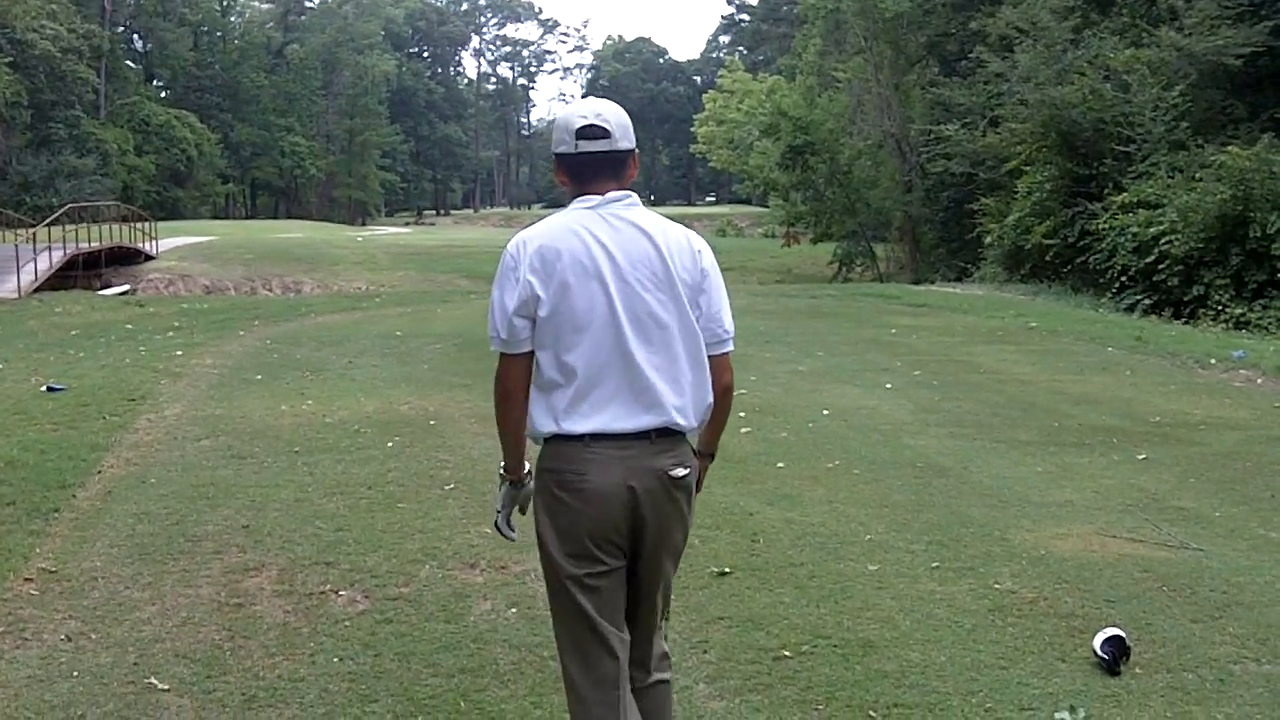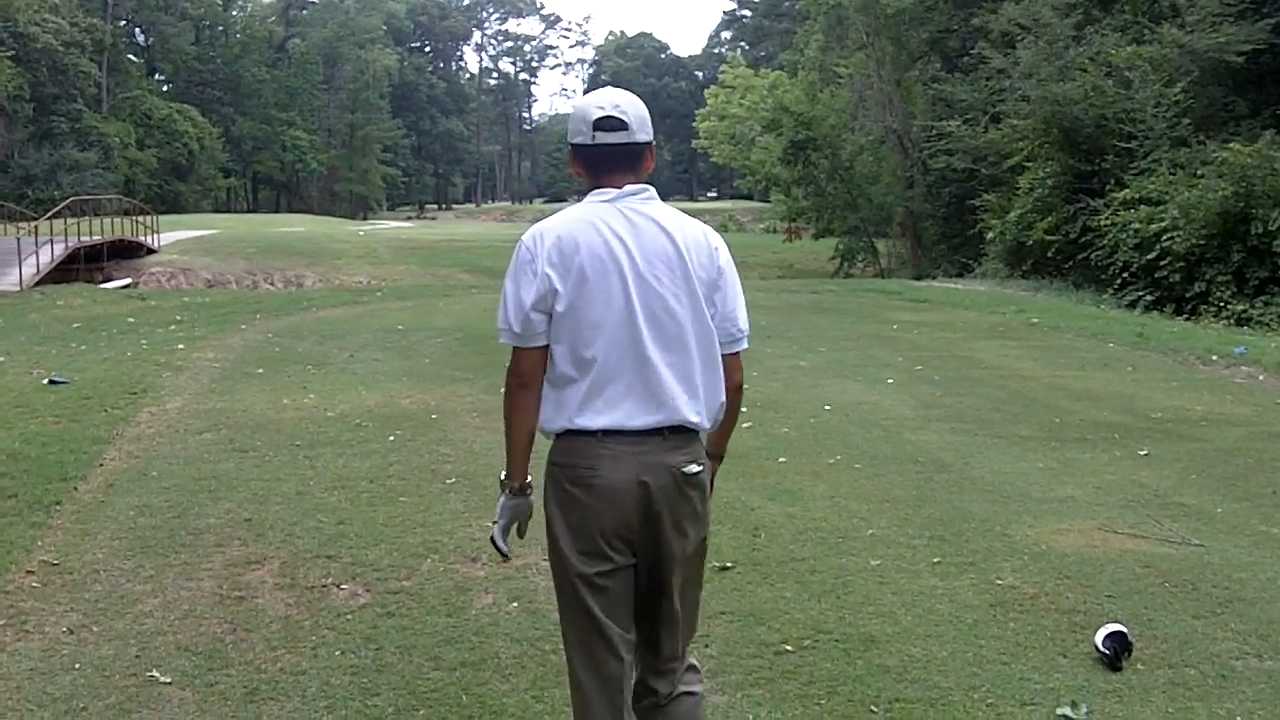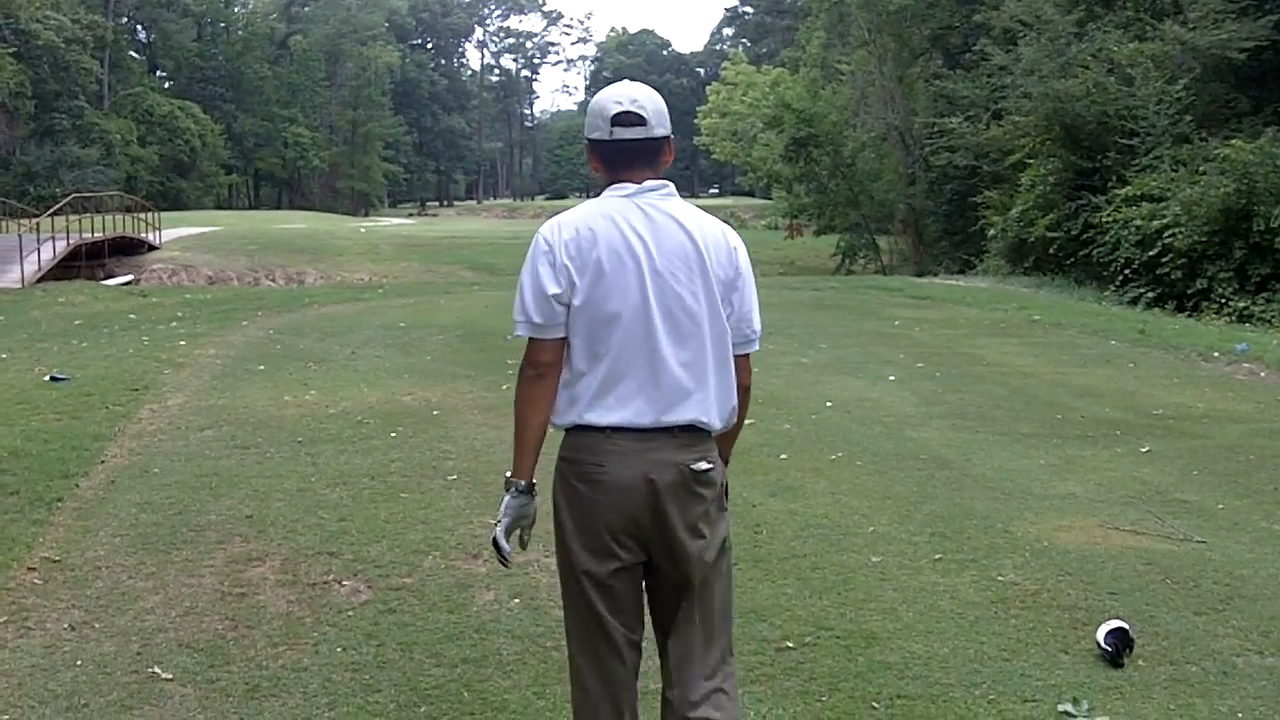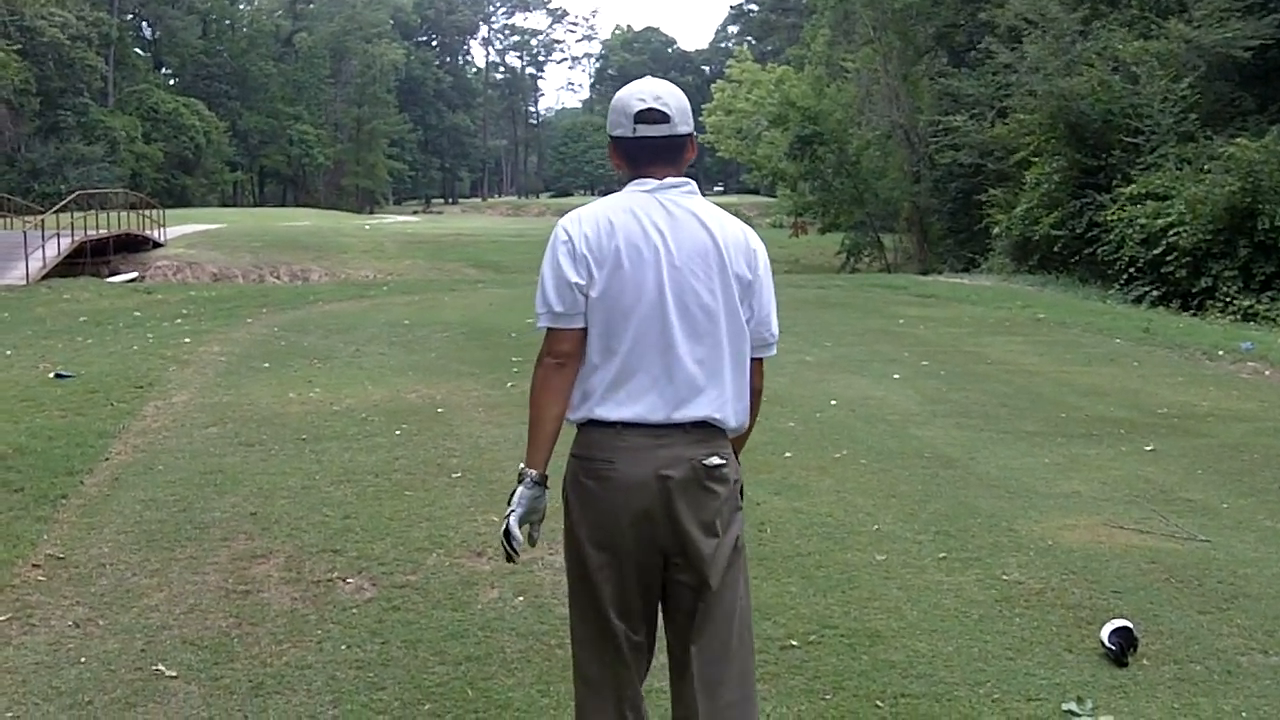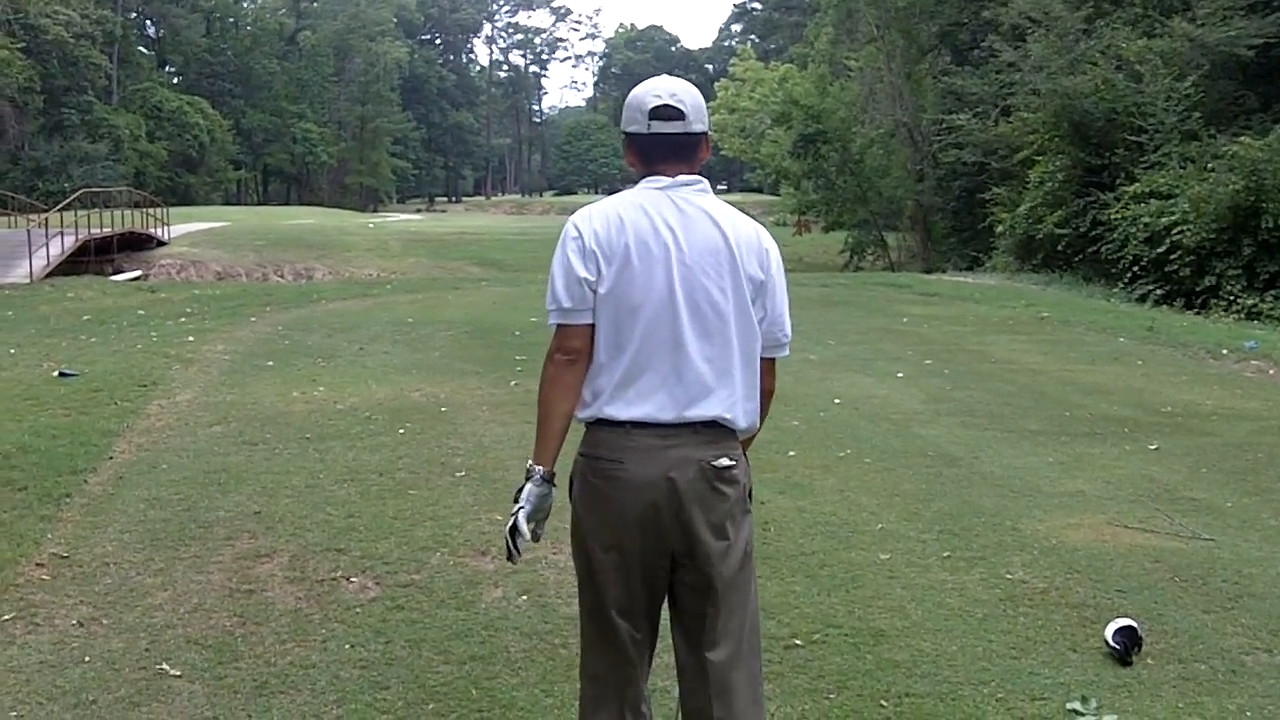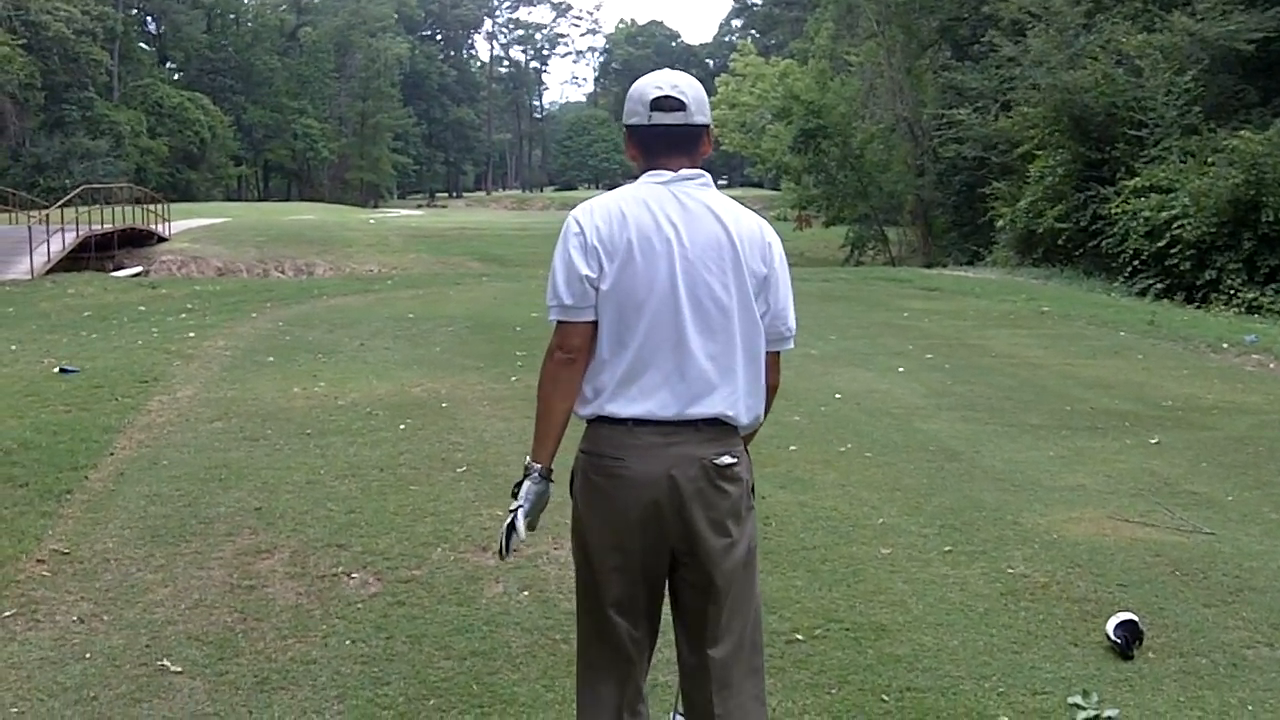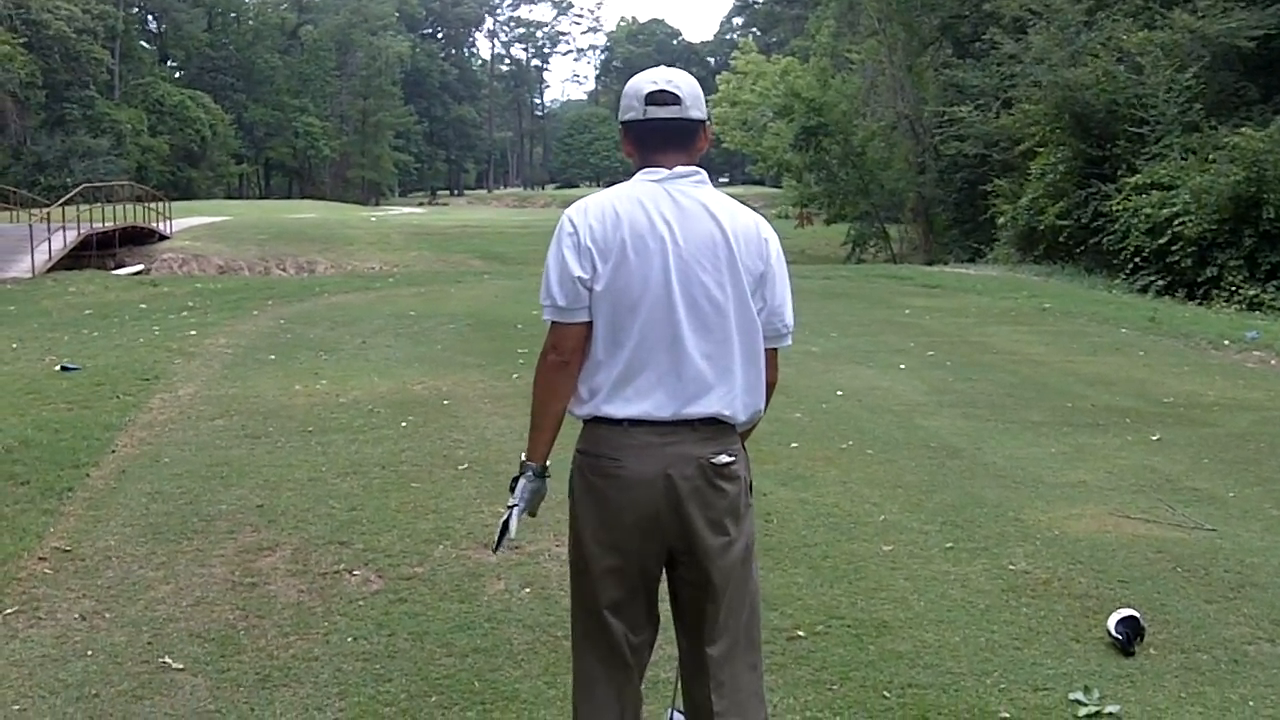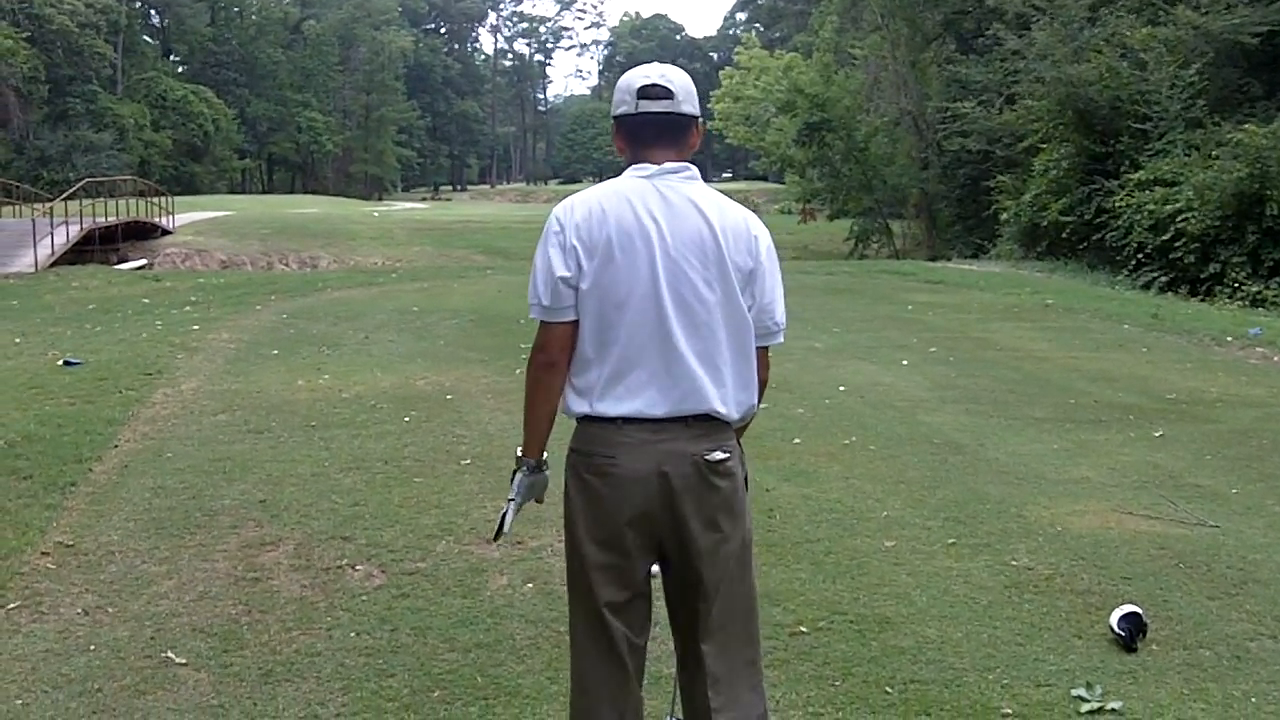
dt=0.1s
person 1, frame 1
left shoulder: (532, 249)
right shoulder: (686, 246)
left elbow: (512, 381)
right elbow: (721, 377)
left wrist: (514, 470)
right wrist: (704, 454)
left hip: (575, 471)
right hip: (666, 464)
left knee: (598, 657)
right knee: (644, 639)
person 1, frame 2
left shoulder: (547, 243)
right shoulder: (702, 241)
left elbow: (527, 375)
right elbow: (732, 377)
left wrist: (515, 481)
right wrist: (712, 459)
left hip: (587, 468)
right hip: (679, 465)
left knee: (602, 655)
right knee: (672, 650)
person 1, frame 3
left shoulder: (564, 236)
right shoulder: (719, 239)
left elbow: (542, 368)
right elbow: (740, 378)
left wrist: (521, 481)
left hip: (597, 465)
right hip: (690, 464)
left knee: (606, 653)
right knee: (700, 660)
person 1, frame 4
left shoulder: (583, 230)
right shoulder: (739, 239)
left elbow: (559, 359)
right elbow: (753, 373)
left wrist: (533, 474)
left hip: (607, 461)
right hip: (704, 463)
left knee: (611, 653)
right knee: (715, 655)
person 1, frame 5
left shoulder: (594, 226)
right shoulder: (752, 238)
left elbow: (569, 355)
right elbow: (763, 375)
left wrist: (540, 471)
left hip: (616, 460)
right hip: (712, 464)
left knee: (616, 652)
right knee: (724, 657)
person 1, frame 6
left shoulder: (595, 221)
right shoulder: (755, 233)
left elbow: (569, 352)
right elbow: (769, 369)
left wrist: (538, 467)
left hip: (618, 457)
right hip: (715, 460)
left knee: (612, 653)
right knee: (725, 655)
person 1, frame 7
left shoulder: (590, 219)
right shoulder: (751, 229)
left elbow: (563, 354)
right elbow: (767, 365)
left wrist: (534, 464)
left hip: (614, 457)
right hip: (712, 459)
left knee: (609, 656)
right knee: (724, 652)
person 1, frame 8
left shoulder: (577, 217)
right shoulder: (741, 225)
left elbow: (552, 353)
right elbow: (759, 362)
left wrist: (531, 457)
left hip: (608, 455)
right hip: (708, 456)
left knee: (608, 650)
right knee: (722, 650)
